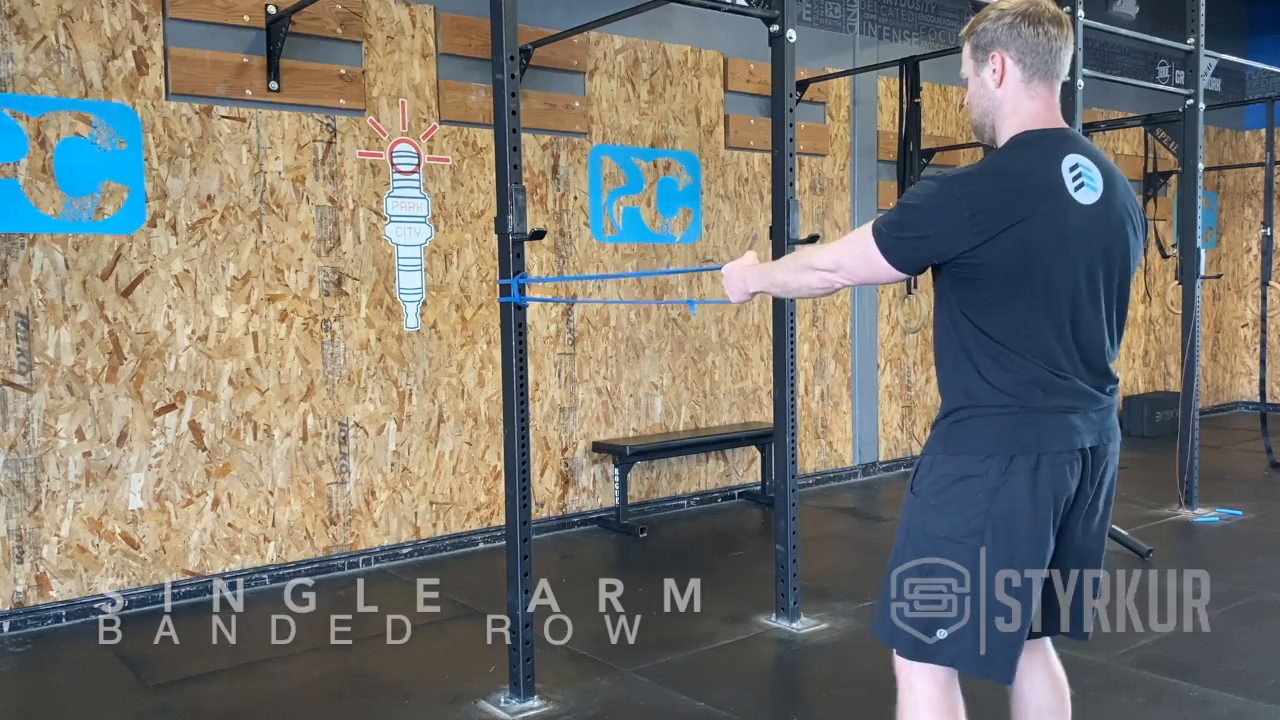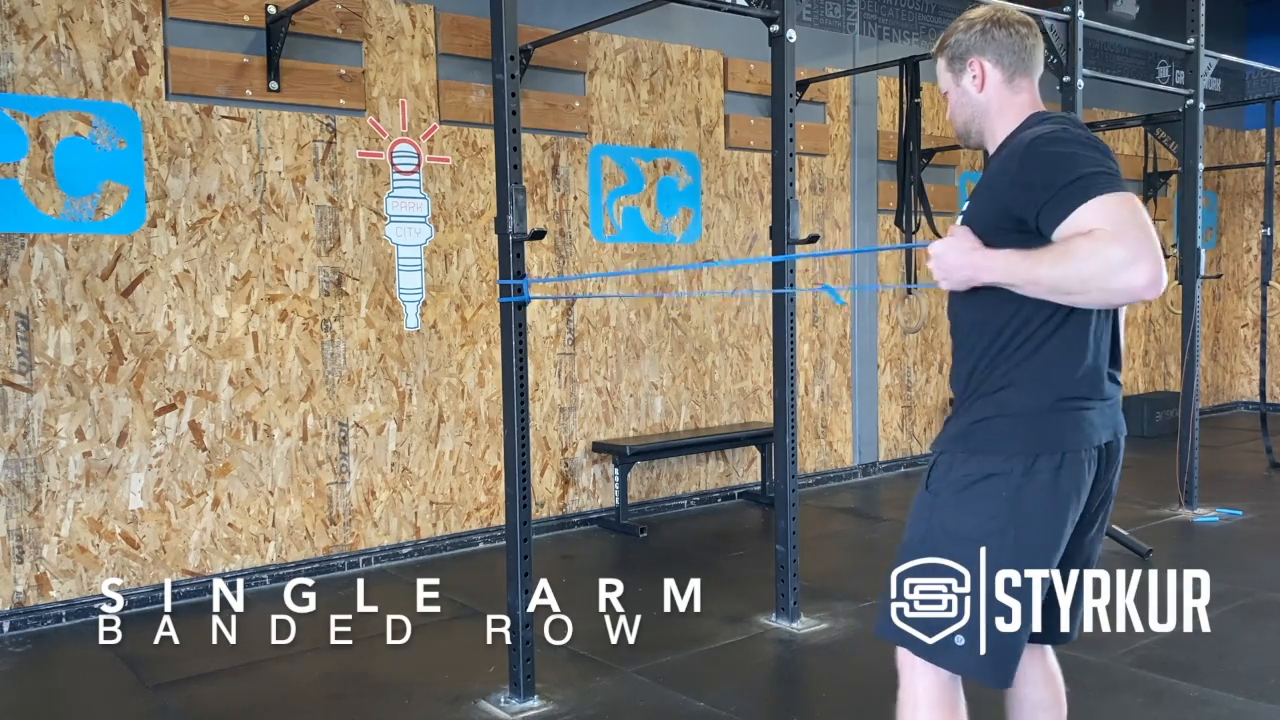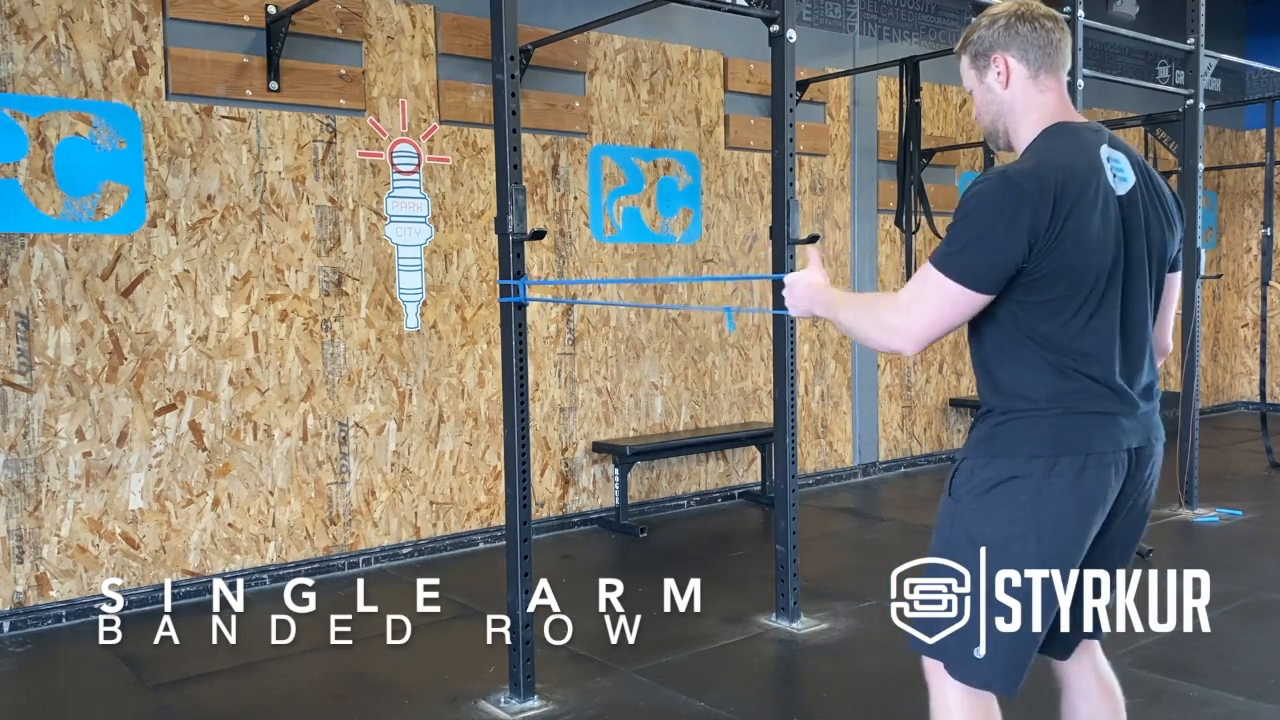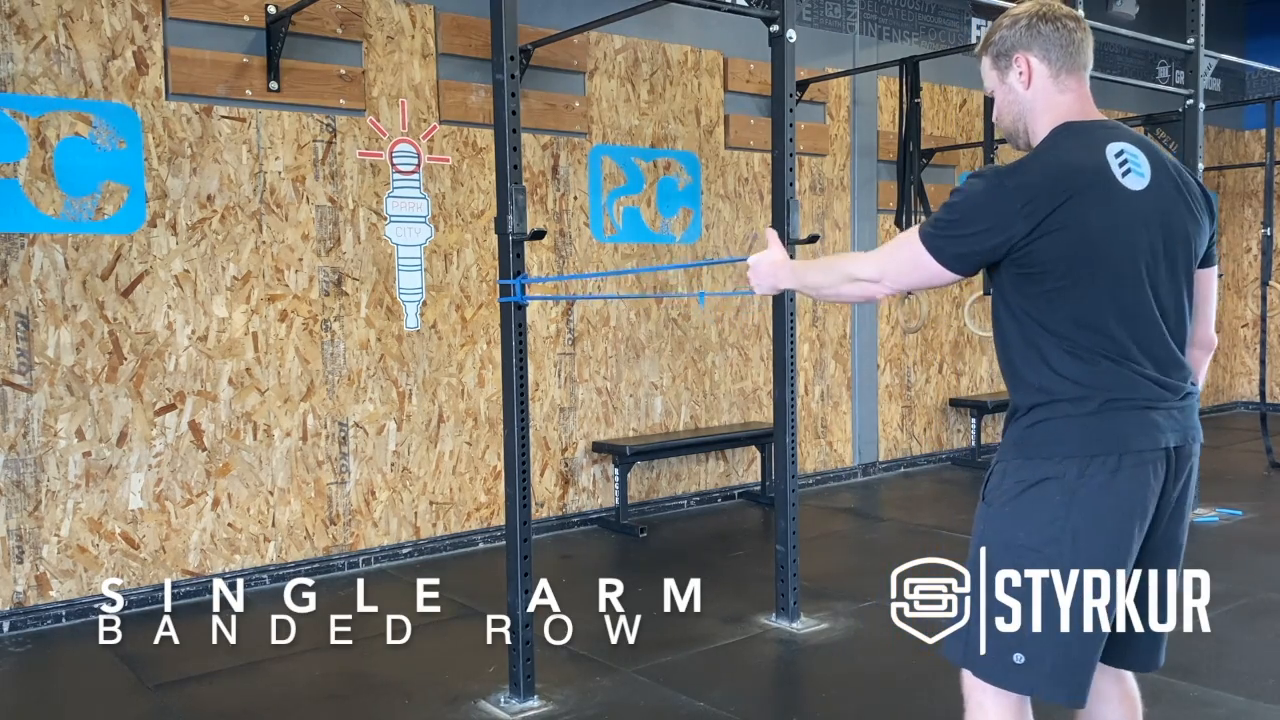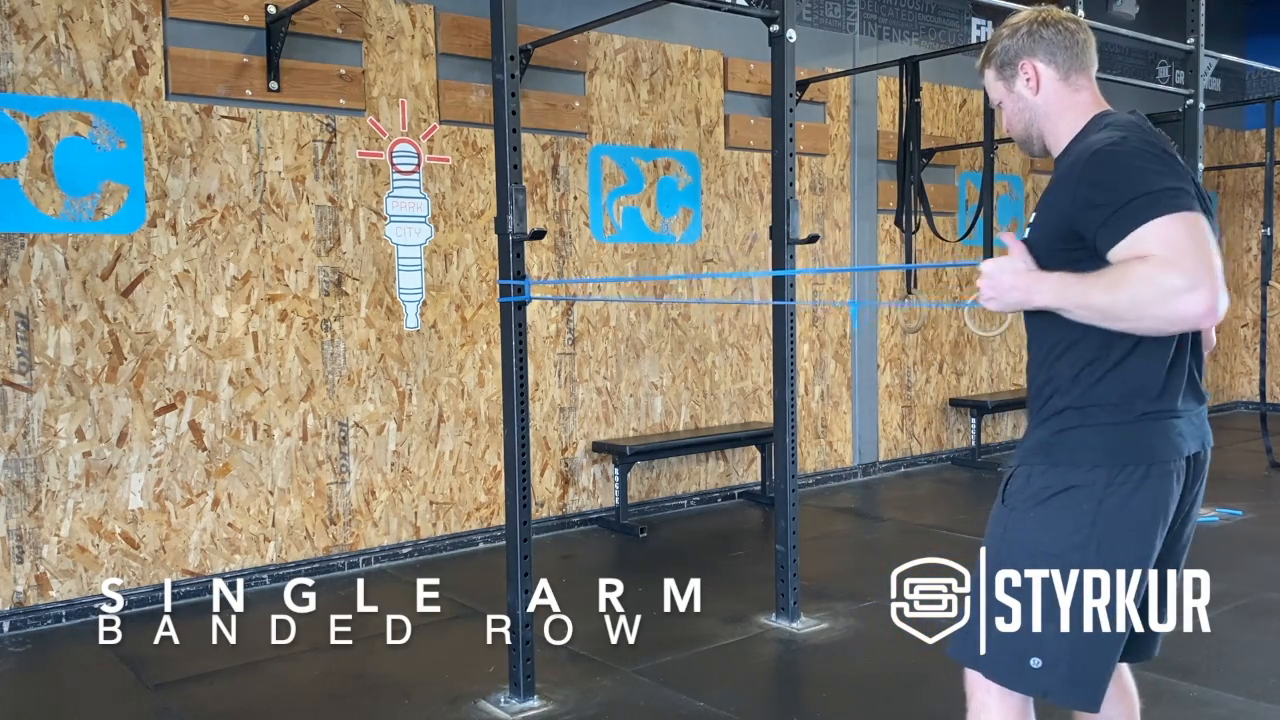
dt=0.7s
person 1, frame 1
left shoulder: (971, 194)
right shoulder: (1117, 190)
left elbow: (830, 267)
left wrist: (750, 277)
left hip: (994, 456)
right hip: (1085, 447)
left knee: (922, 658)
right knee: (1025, 638)
person 1, frame 2
left shoulder: (1049, 151)
right shoulder: (1042, 159)
left elbow: (1134, 267)
left wrist: (984, 262)
left hip: (1008, 447)
right hip: (1077, 438)
left knee: (925, 654)
right knee: (1022, 641)
person 1, frame 3
left shoulder: (1017, 189)
right shoulder: (1146, 181)
left elbow: (906, 329)
right elbow: (1158, 339)
left wrist: (819, 297)
left hip: (1033, 459)
right hip: (1130, 450)
right knee: (1072, 642)
person 1, frame 4
left shoulder: (1016, 188)
right shoulder: (1177, 180)
left elbow: (875, 275)
right elbow: (1200, 340)
left wrist: (782, 271)
left hip: (1069, 460)
right hip: (1168, 450)
right knee: (1104, 660)
person 1, frame 5
left shoulder: (1111, 158)
right shoulder: (1124, 159)
left elbow: (1193, 295)
right elbow: (1194, 331)
left wrist: (1036, 285)
left hip: (1092, 462)
right hip: (1166, 448)
right knee: (1099, 658)
